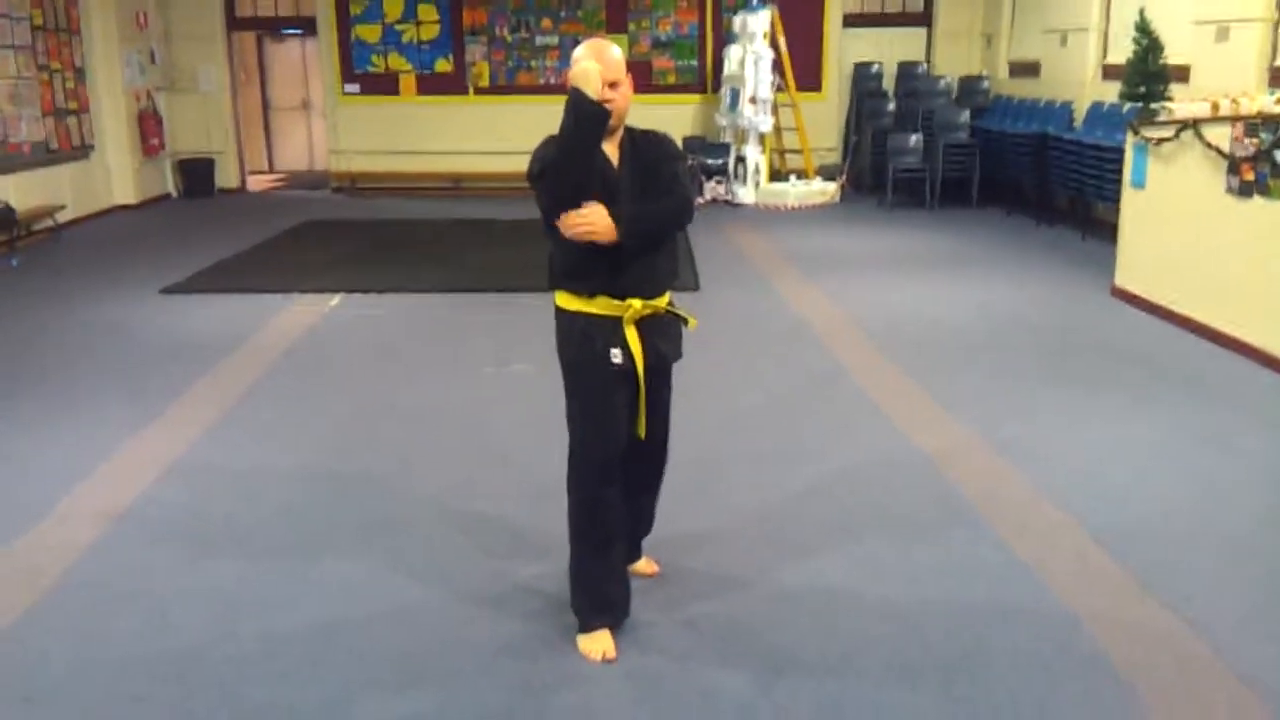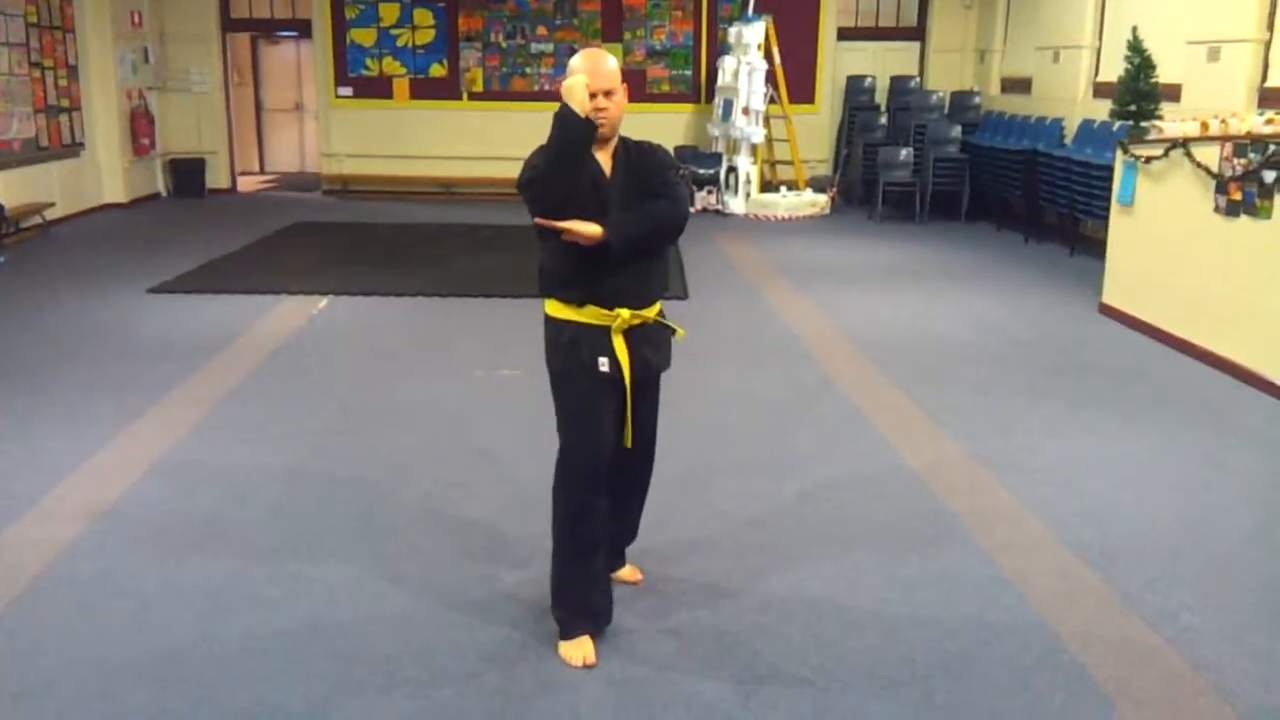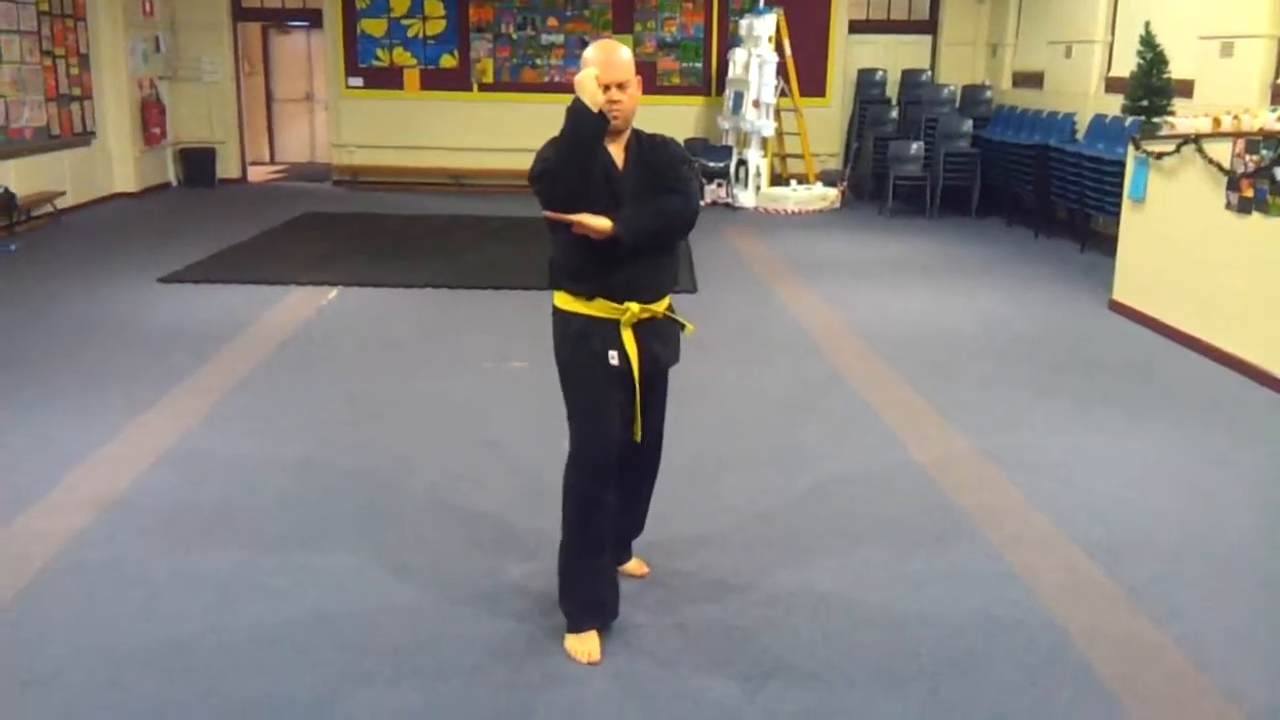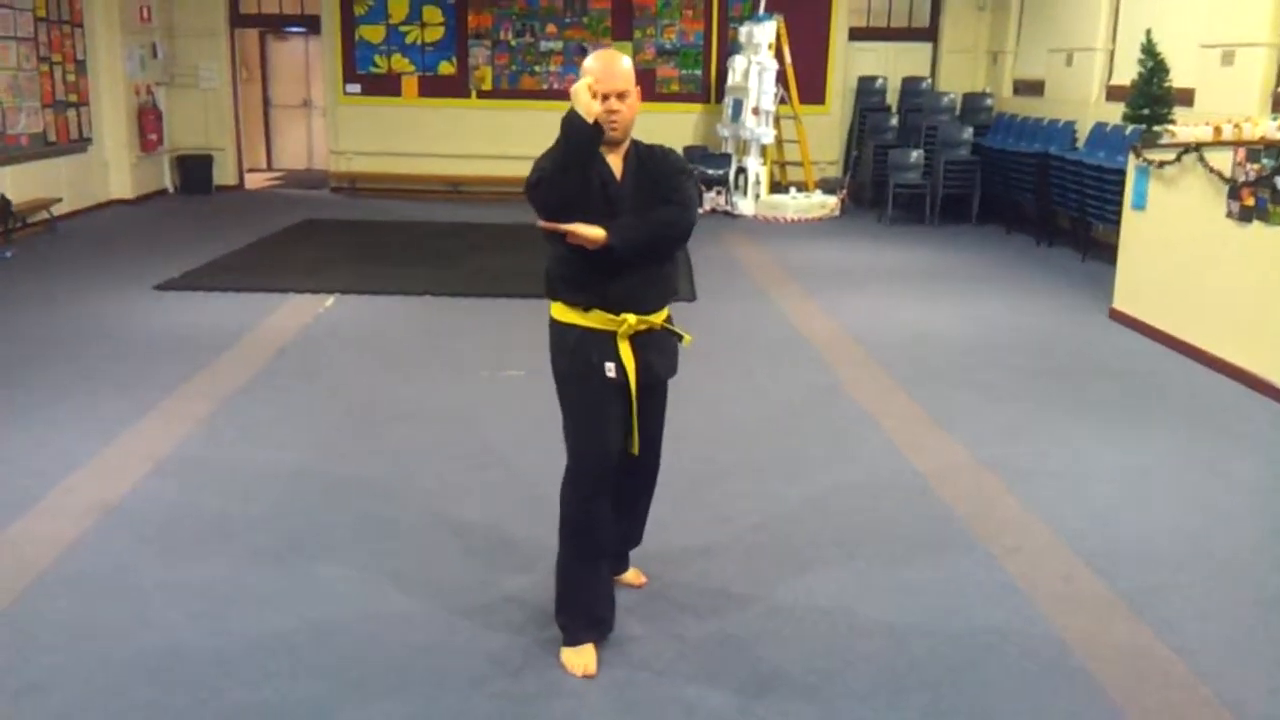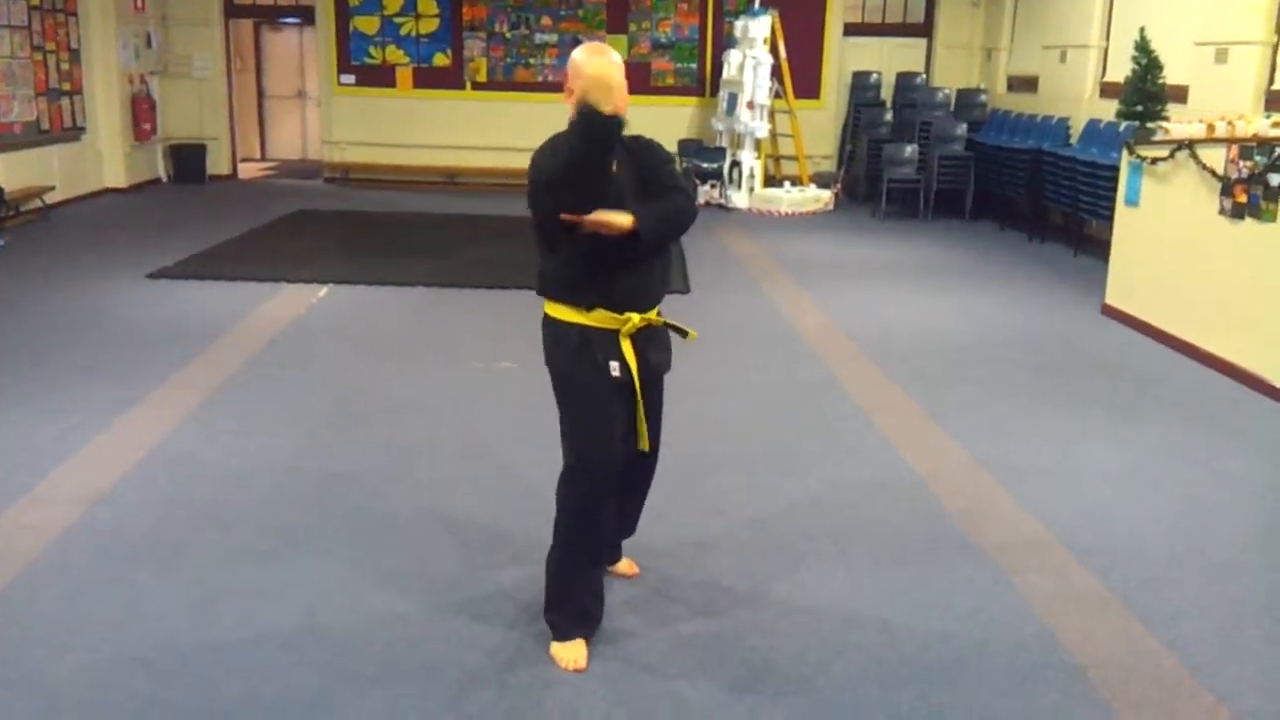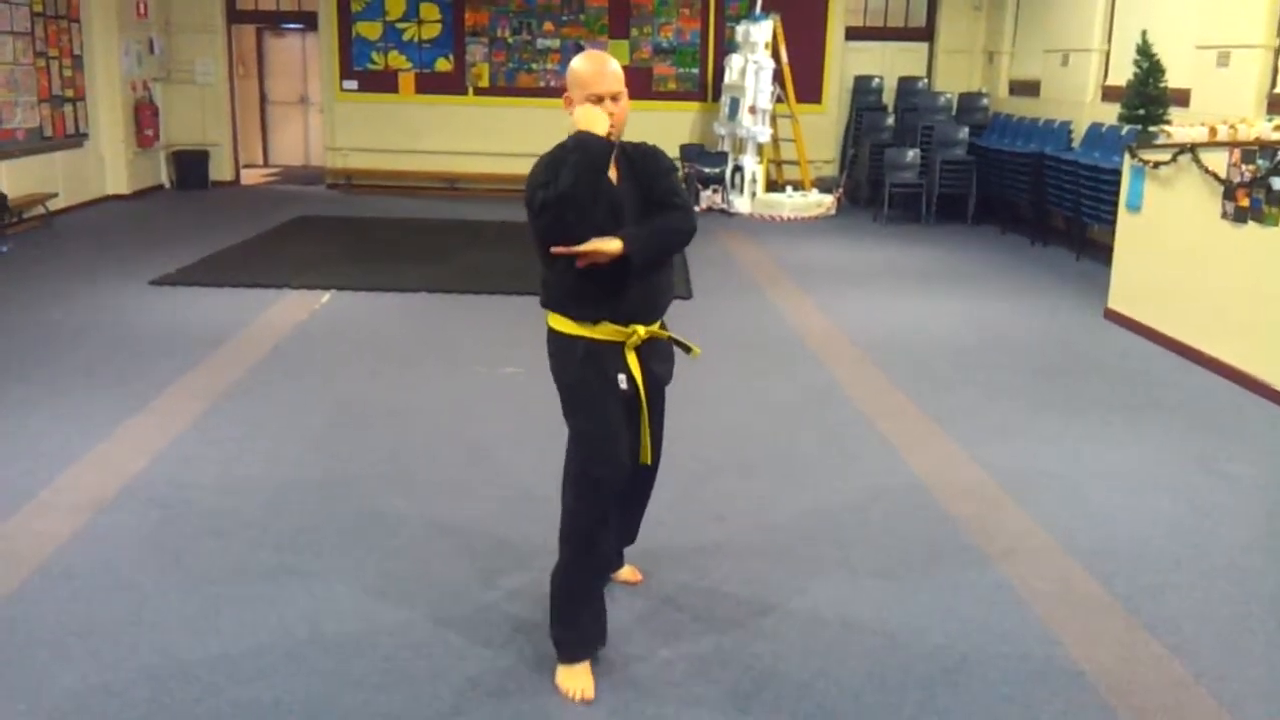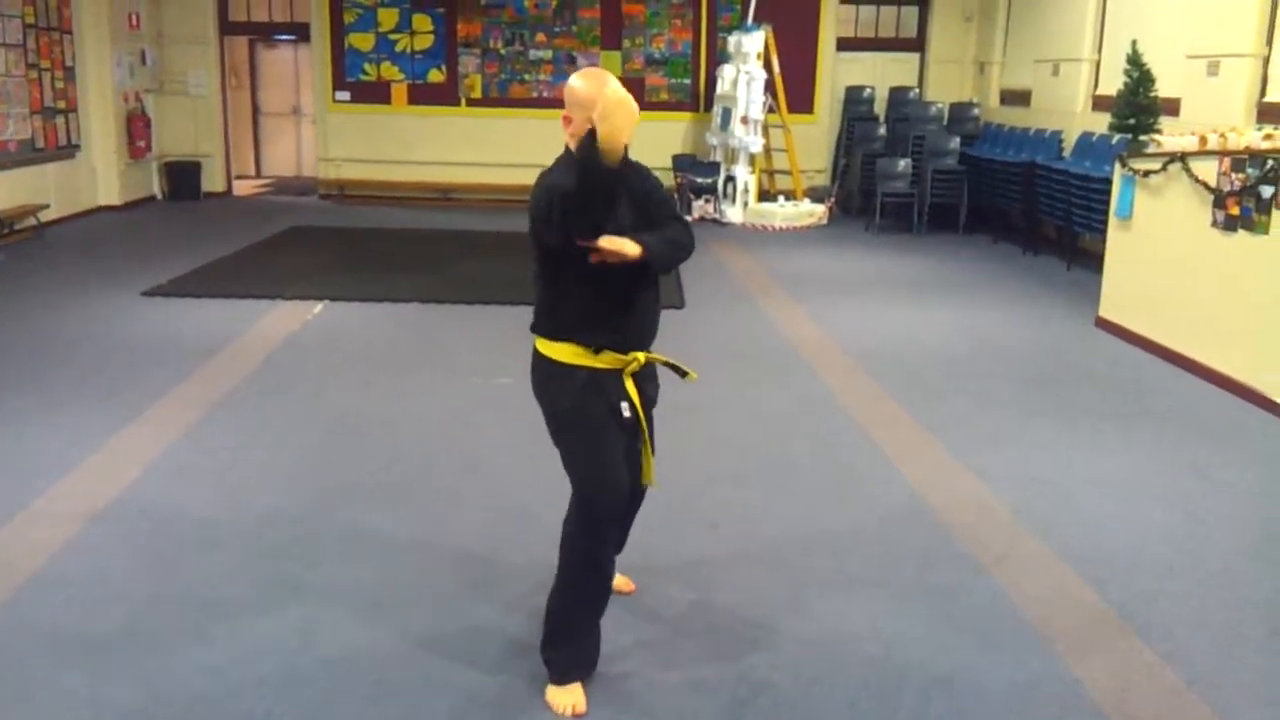
dt=0.4s
person 1, frame 1
left shoulder: (657, 150)
right shoulder: (556, 153)
left elbow: (678, 208)
right elbow: (566, 188)
left wrist: (618, 226)
right wrist: (582, 106)
left hip: (652, 323)
right hip: (590, 328)
left knee: (646, 447)
right knee: (597, 457)
left ankle: (626, 546)
right ankle: (596, 609)
person 1, frame 2
left shoulder: (651, 161)
right shoulder: (551, 161)
left elbow: (671, 216)
right elbow: (550, 200)
left wrist: (604, 233)
right wrist: (571, 118)
left hip: (641, 332)
right hip: (578, 336)
left knee: (632, 455)
right knee: (583, 464)
left ankle: (609, 553)
right ankle: (578, 615)
person 1, frame 3
left shoulder: (664, 154)
right shoulder: (564, 151)
left elbow: (682, 212)
right elbow: (558, 192)
left wrist: (614, 228)
right wrist: (584, 113)
left hip: (650, 326)
right hip: (586, 328)
left knee: (639, 448)
right knee: (593, 455)
left ankle: (615, 546)
right ankle: (585, 609)
person 1, frame 4
left shoulder: (664, 165)
right shoulder: (567, 161)
left elbow: (677, 223)
right elbow: (549, 202)
left wrist: (606, 236)
right wrist: (579, 124)
left hip: (648, 336)
right hip: (584, 338)
left knee: (638, 459)
right knee: (592, 466)
left ankle: (614, 556)
right ankle: (580, 622)
person 1, frame 5
left shoulder: (647, 154)
right shoulder: (556, 156)
left elbow: (681, 206)
right elbow: (576, 197)
left wrist: (632, 221)
right wrist: (596, 116)
left hip: (641, 331)
right hip: (581, 336)
left knee: (638, 451)
right knee: (592, 462)
left ankle: (605, 547)
right ankle: (569, 616)
person 1, frame 6
left shoulder: (650, 162)
right shoulder: (554, 170)
left elbow: (680, 223)
right elbow: (570, 228)
left wrist: (620, 246)
right wrist: (587, 144)
left hip: (644, 340)
right hip: (584, 346)
left knee: (638, 461)
right knee: (593, 475)
left ankle: (608, 554)
right ankle: (574, 643)
person 1, frame 7
left shoulder: (635, 179)
right shoulder: (558, 186)
left elbow: (680, 238)
right elbow: (586, 217)
left wrist: (637, 246)
right wrist: (608, 148)
left hip: (629, 365)
right hip: (573, 372)
left knee: (629, 481)
right knee: (600, 496)
left ankle: (600, 564)
right ankle: (567, 661)
